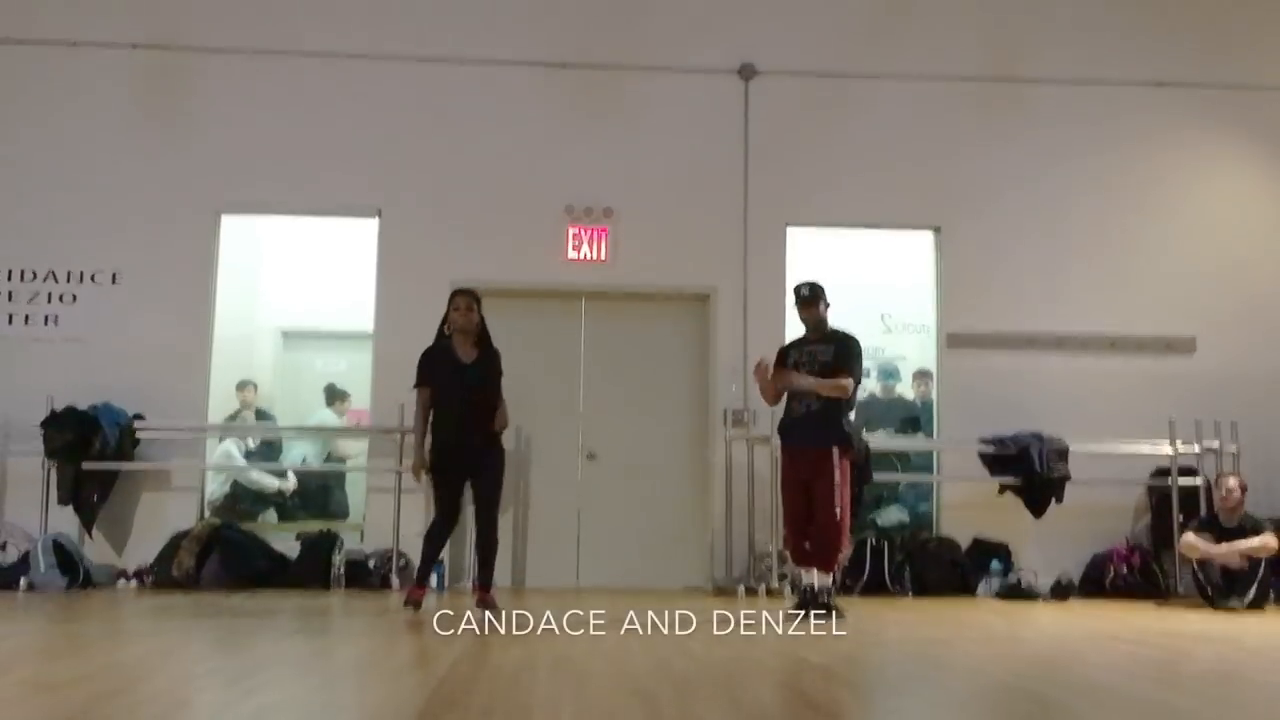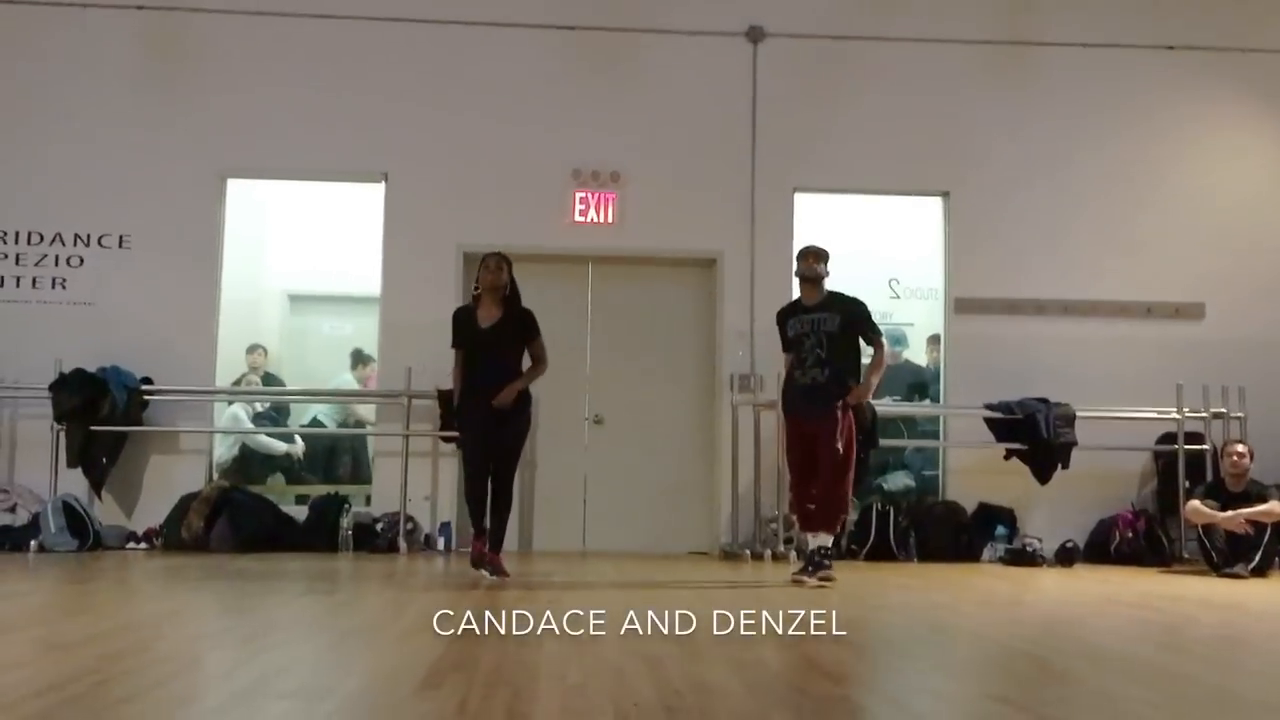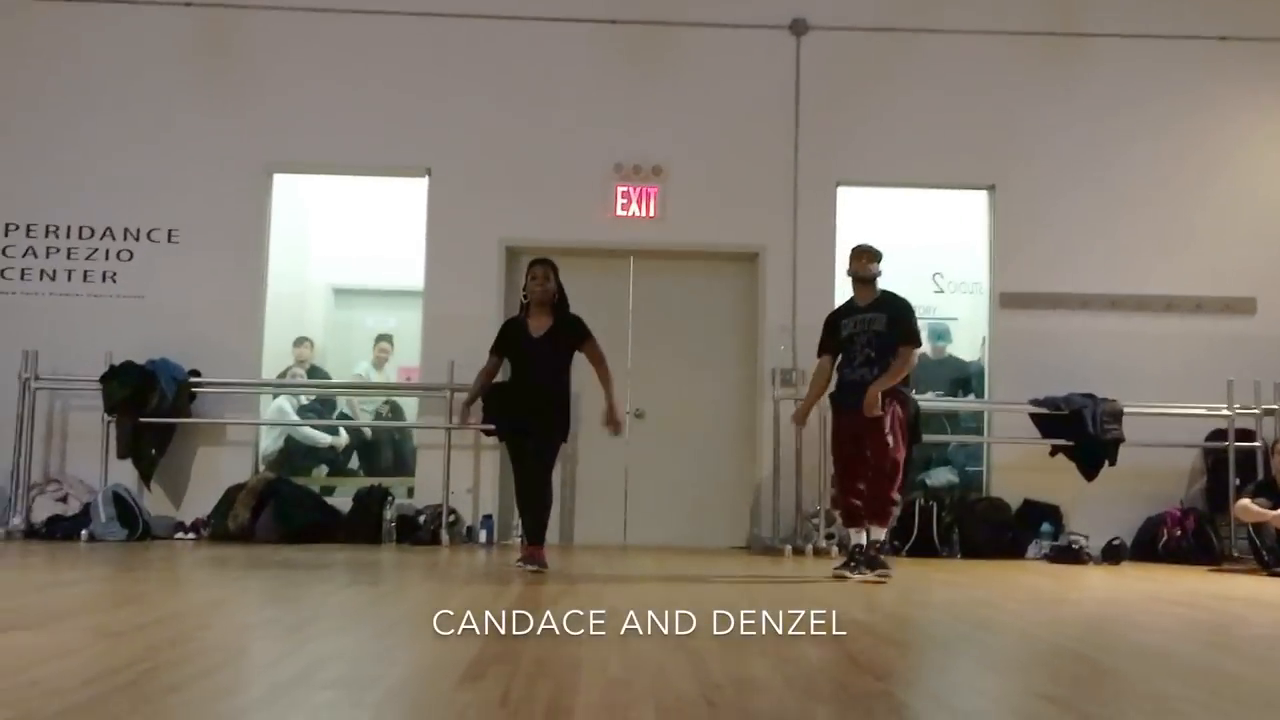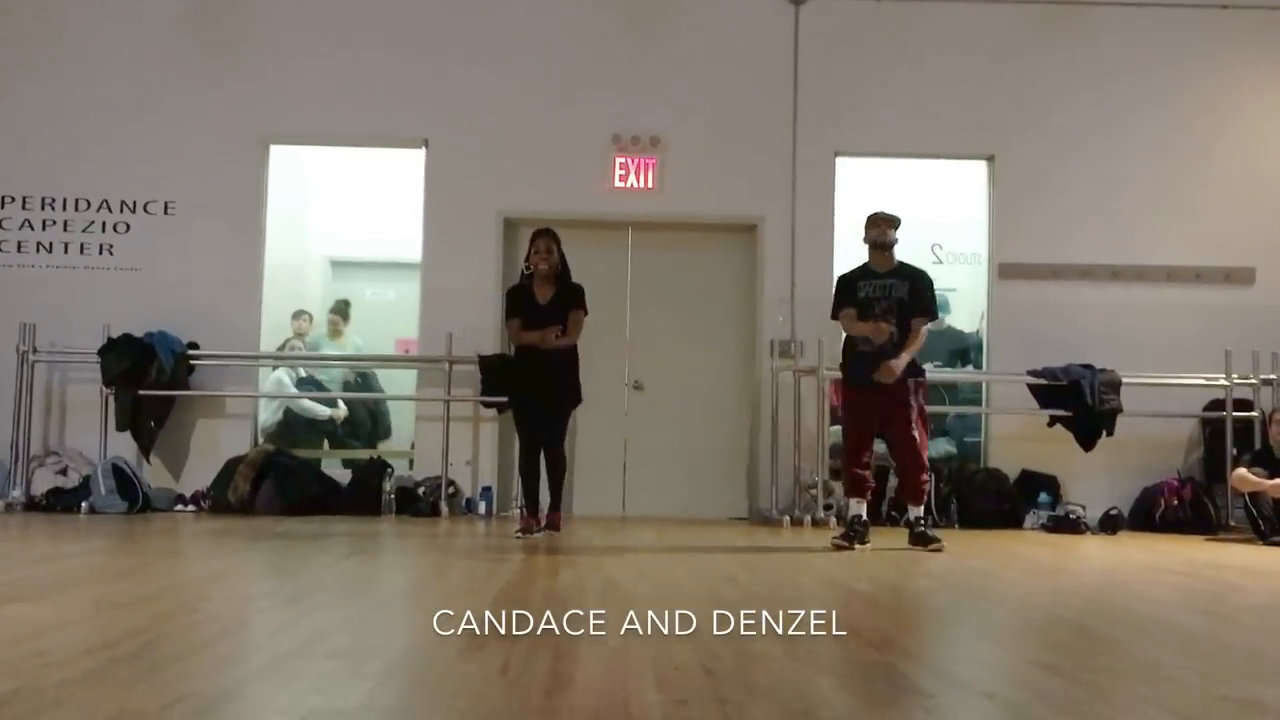
dt=0.4s
person 1, frame 1
left shoulder: (845, 344)
right shoulder: (789, 352)
left elbow: (845, 387)
right elbow: (772, 398)
left wrist: (808, 382)
right wrist: (765, 380)
left hip: (830, 443)
right hip: (794, 444)
left knee: (830, 519)
right knee: (796, 520)
left ankle: (824, 594)
right ankle: (808, 590)
person 1, frame 2
left shoulder: (849, 308)
right shoulder: (786, 315)
left elbow: (879, 346)
left wrist: (870, 381)
right wrist: (788, 395)
left hip: (836, 405)
right hip: (797, 409)
left knee: (834, 477)
right knee: (802, 483)
left ankle: (824, 551)
right ankle: (813, 552)
person 1, frame 3
left shoulder: (897, 308)
right shoulder: (837, 318)
left elbow: (908, 358)
right elbow: (825, 366)
left wrist: (878, 389)
right wrist: (805, 407)
left hip: (885, 400)
right hip: (846, 404)
left knee: (884, 468)
right knee: (848, 478)
left ankle: (876, 547)
right ankle: (858, 548)
person 1, frame 4
left shoulder: (916, 279)
right shoulder: (849, 281)
left elbow: (920, 329)
right elbow: (847, 323)
left wrist: (901, 360)
right wrist: (869, 330)
left hip: (903, 376)
right hip: (858, 375)
left knee: (911, 449)
right knee: (856, 450)
left ankle: (917, 524)
right ankle: (857, 522)
person 2, frame 1
left shoulder: (491, 356)
right shoulder: (433, 356)
right elbow: (423, 407)
left wrist: (502, 412)
right wrist: (418, 450)
left hip: (487, 449)
right hip: (448, 448)
left knee: (488, 519)
right knee: (446, 518)
left ankle: (484, 591)
right ankle: (419, 586)
person 2, frame 2
left shoulder: (522, 318)
right shoulder: (462, 317)
left elbow: (540, 362)
right elbow: (460, 366)
left wrist: (517, 386)
right wrist: (457, 406)
left hip: (512, 410)
right hip: (473, 409)
left knee: (503, 479)
right knee: (474, 476)
left ankle: (494, 553)
right ankle: (479, 537)
person 2, frame 3
left shoulder: (570, 325)
right shoulder: (511, 327)
left elbow: (600, 364)
right elbow: (489, 370)
left wrist: (610, 405)
right wrist: (468, 403)
left hip: (551, 414)
right hip: (516, 414)
left knee: (540, 475)
right knee: (523, 478)
left ankle: (537, 548)
right ankle: (529, 545)
person 2, frame 4
left shoulder: (573, 292)
right shoulder: (516, 294)
left elbow: (574, 334)
right elbow: (514, 335)
left wrist: (553, 342)
right wrist: (541, 336)
left hip: (561, 381)
right hip: (526, 380)
left knee: (554, 446)
right knee: (529, 446)
left ankle: (554, 510)
right ankle: (530, 515)
